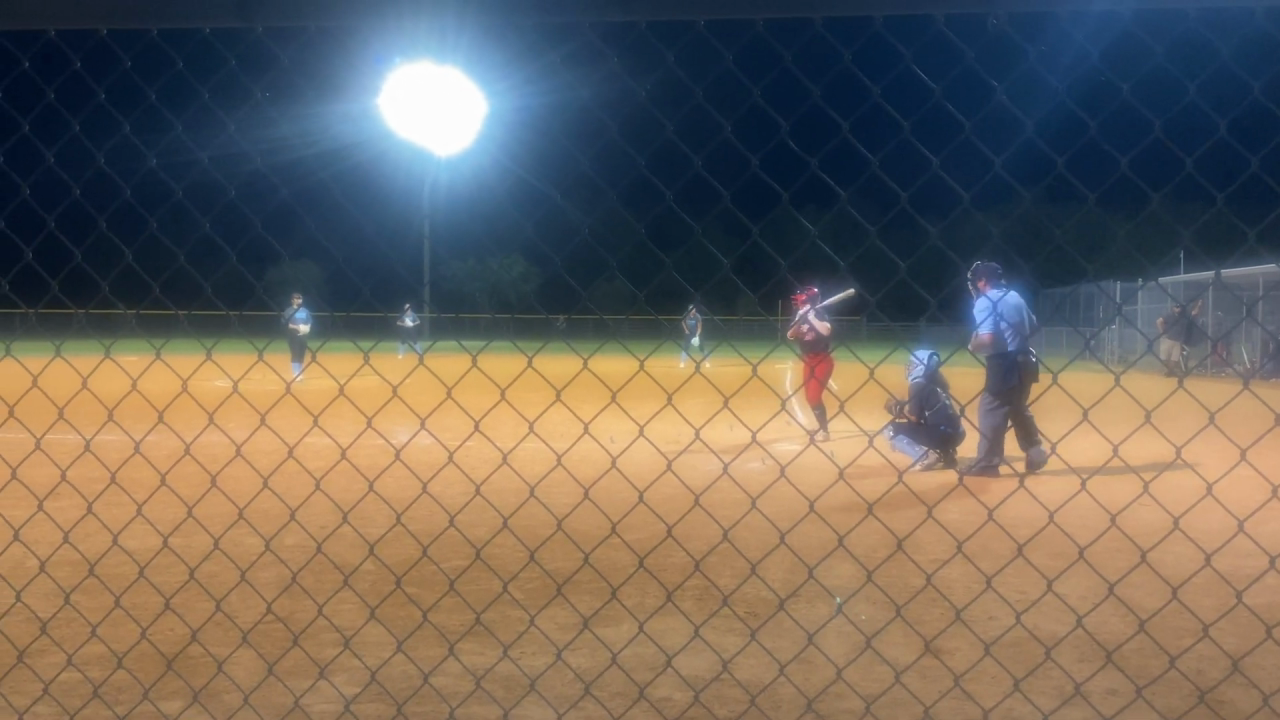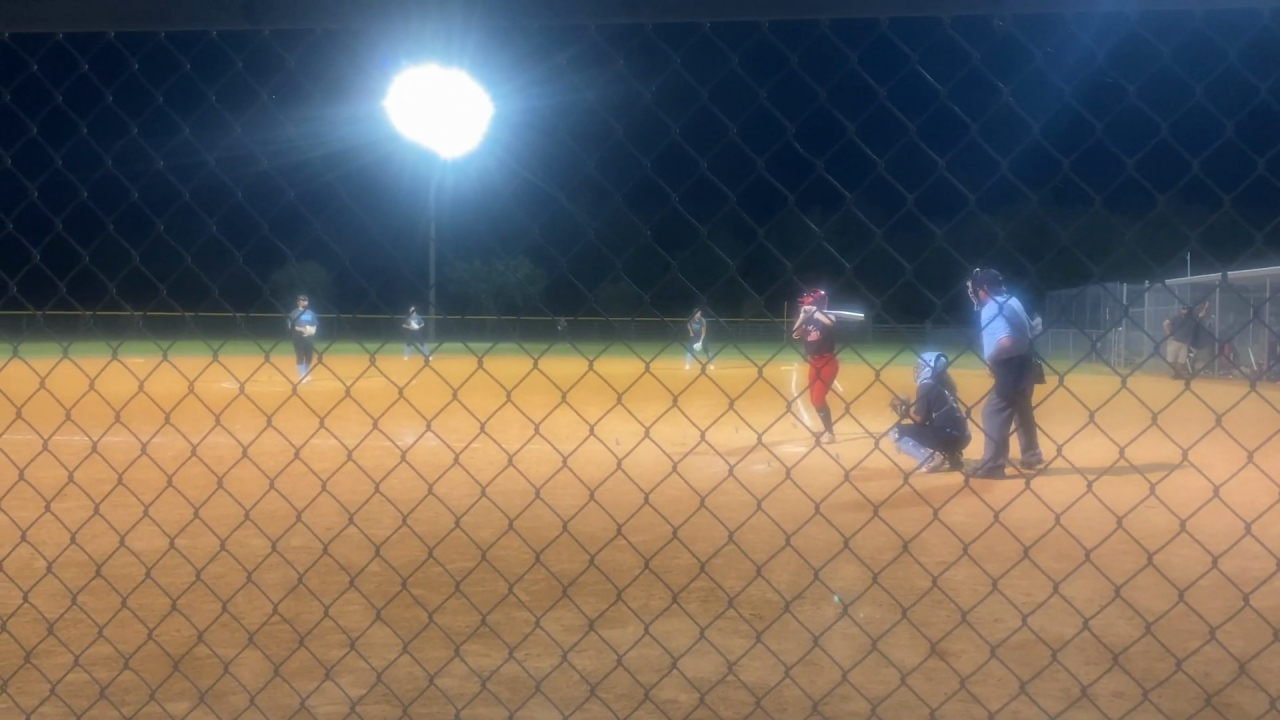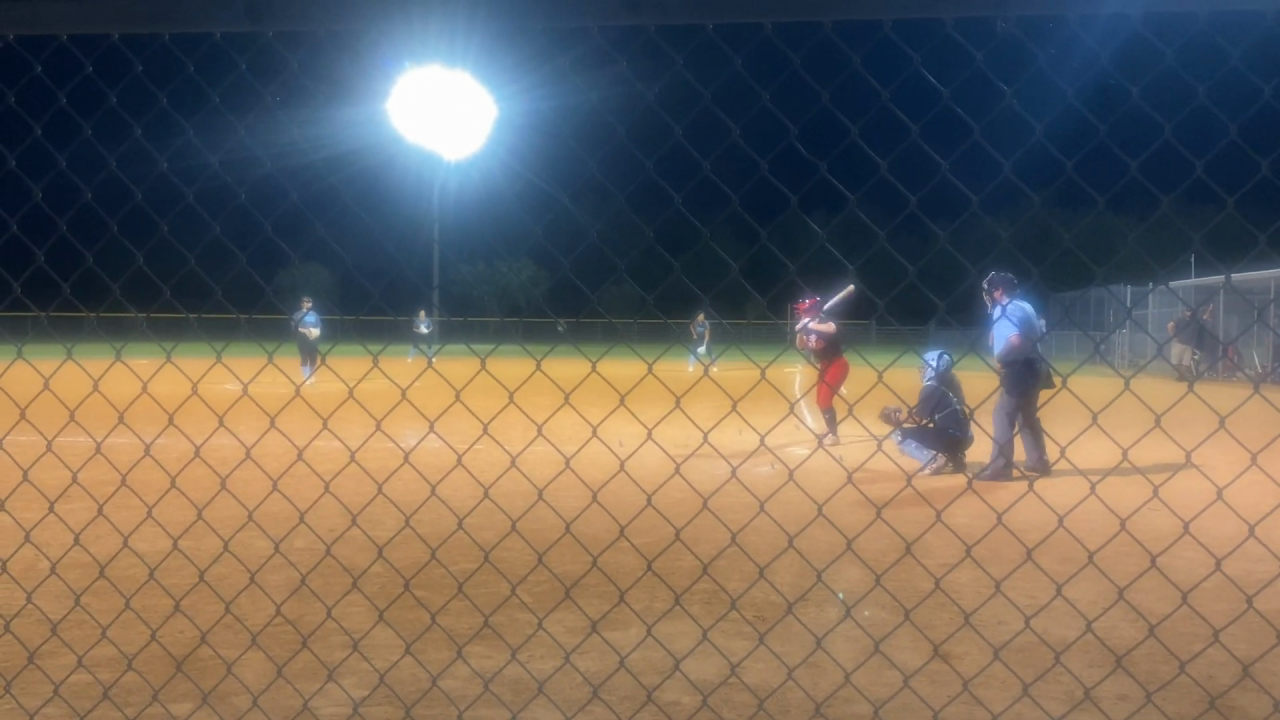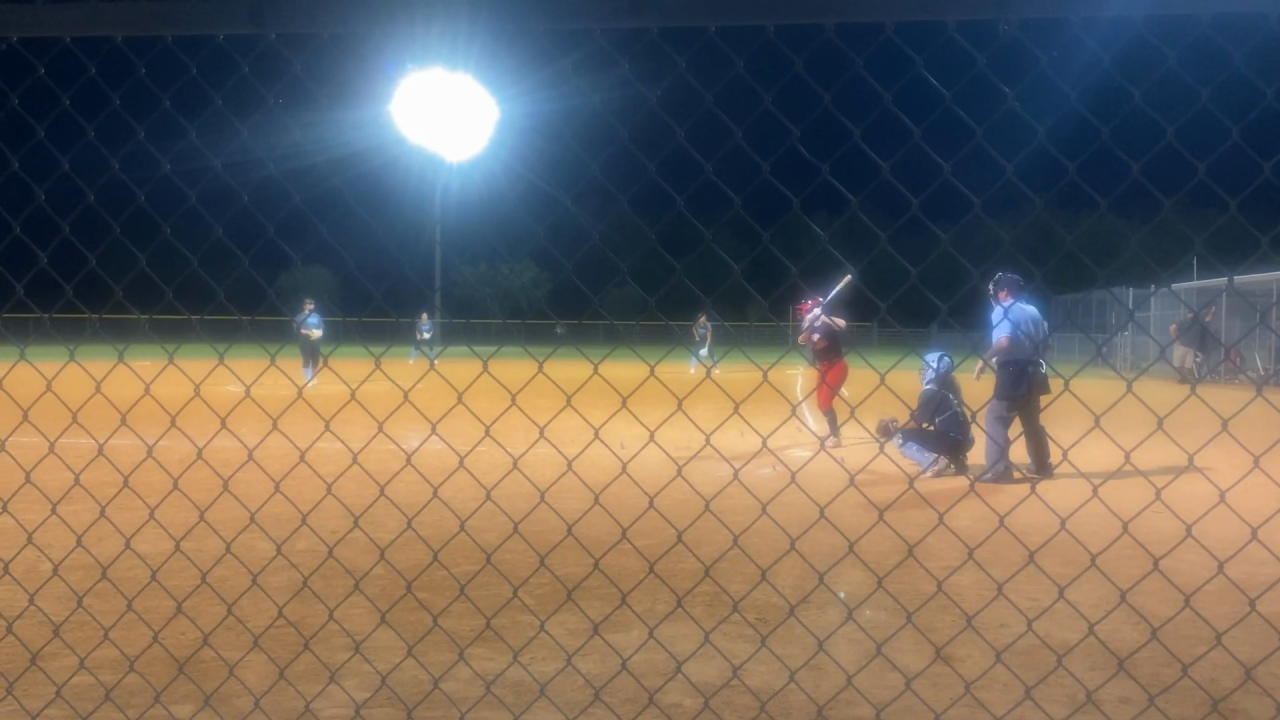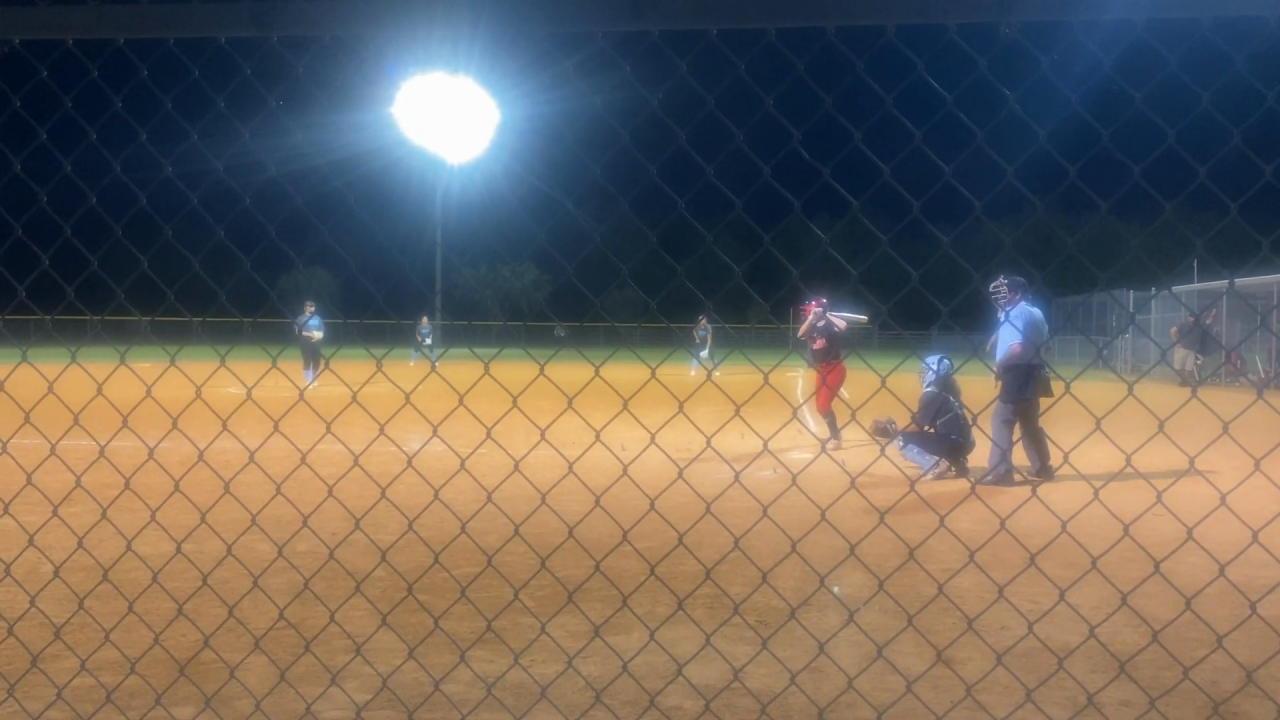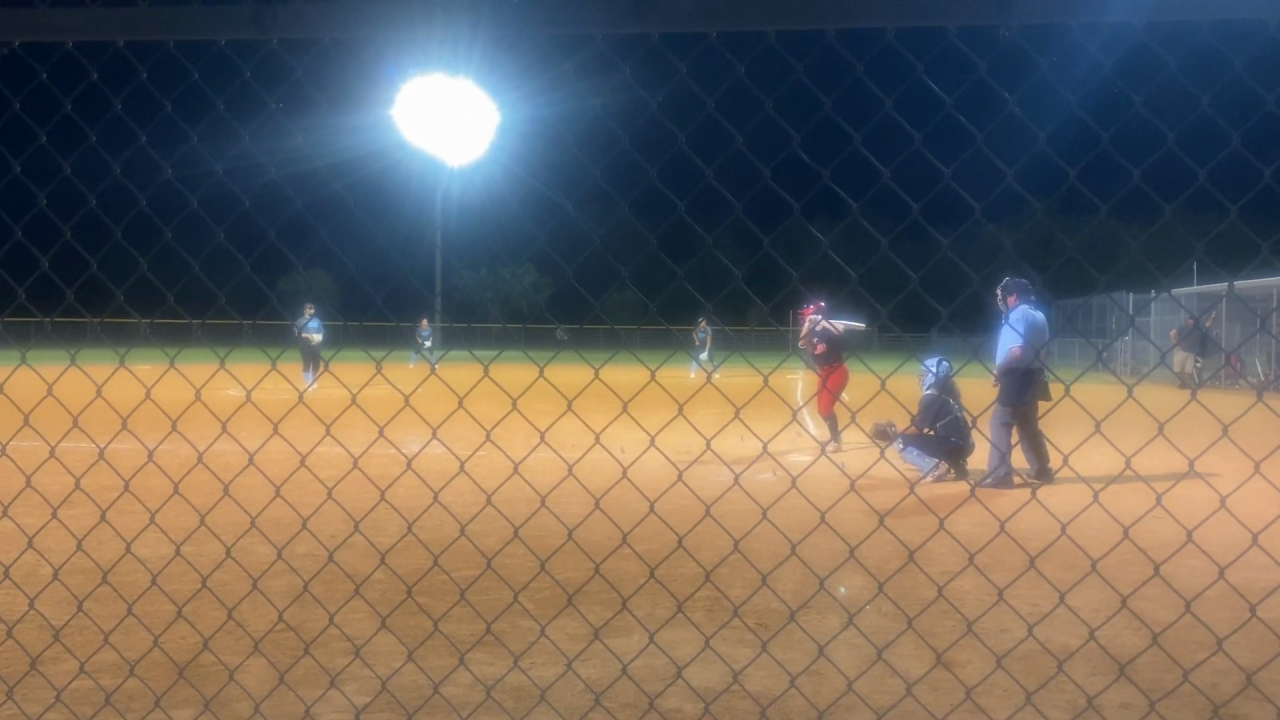
dt=0.4s
person 1, frame 1
left shoulder: (984, 302)
right shoulder: (1016, 297)
left elbow: (987, 339)
right elbow: (1034, 328)
left wrist: (974, 346)
left hip: (1003, 365)
right hip: (1025, 362)
left knee: (991, 412)
right knee: (1019, 411)
left ankle: (987, 463)
right ankle: (1036, 456)
person 1, frame 2
left shoulder: (992, 309)
right shoulder: (1012, 302)
left elbow: (1006, 343)
right elbow: (1027, 333)
left wrist: (991, 360)
left hip: (1011, 369)
right hip: (1025, 366)
left knee: (994, 415)
right knee: (1022, 412)
left ankle: (992, 465)
right ankle: (1031, 455)
person 1, frame 3
left shoulder: (1004, 309)
right shoulder: (1027, 307)
left elbow: (1014, 340)
right elbow: (1037, 338)
left wrist: (999, 358)
left hip: (1019, 371)
right hip: (1033, 369)
left knee: (1004, 416)
right knee: (1028, 416)
left ankle: (1000, 466)
right ankle: (1039, 462)
person 1, frame 4
left shoulder: (1003, 310)
right shoulder: (1034, 311)
left elbow: (1004, 342)
right elbow: (1045, 344)
left wrist: (984, 360)
left hip: (1013, 373)
right hip: (1034, 373)
left knee: (996, 418)
right knee: (1032, 420)
left ankle: (999, 470)
right ankle: (1042, 465)
person 1, frame 5
left shoulder: (1015, 313)
right shoulder: (1036, 313)
left elbow: (1016, 348)
right elbow: (1043, 345)
left wrist: (998, 366)
left hip: (1018, 375)
right hip: (1034, 374)
left knee: (1002, 421)
right knee: (1030, 422)
left ankle: (1000, 472)
right ankle: (1042, 467)
person 1, frame 6
left shoulder: (1016, 316)
right shoulder: (1040, 317)
left elbow: (1016, 352)
right elbow: (1042, 350)
left wrist: (998, 370)
left hip: (1016, 379)
right hip: (1033, 378)
left knee: (1000, 423)
right knee: (1029, 425)
left ankle: (1000, 475)
right ankle: (1042, 470)
